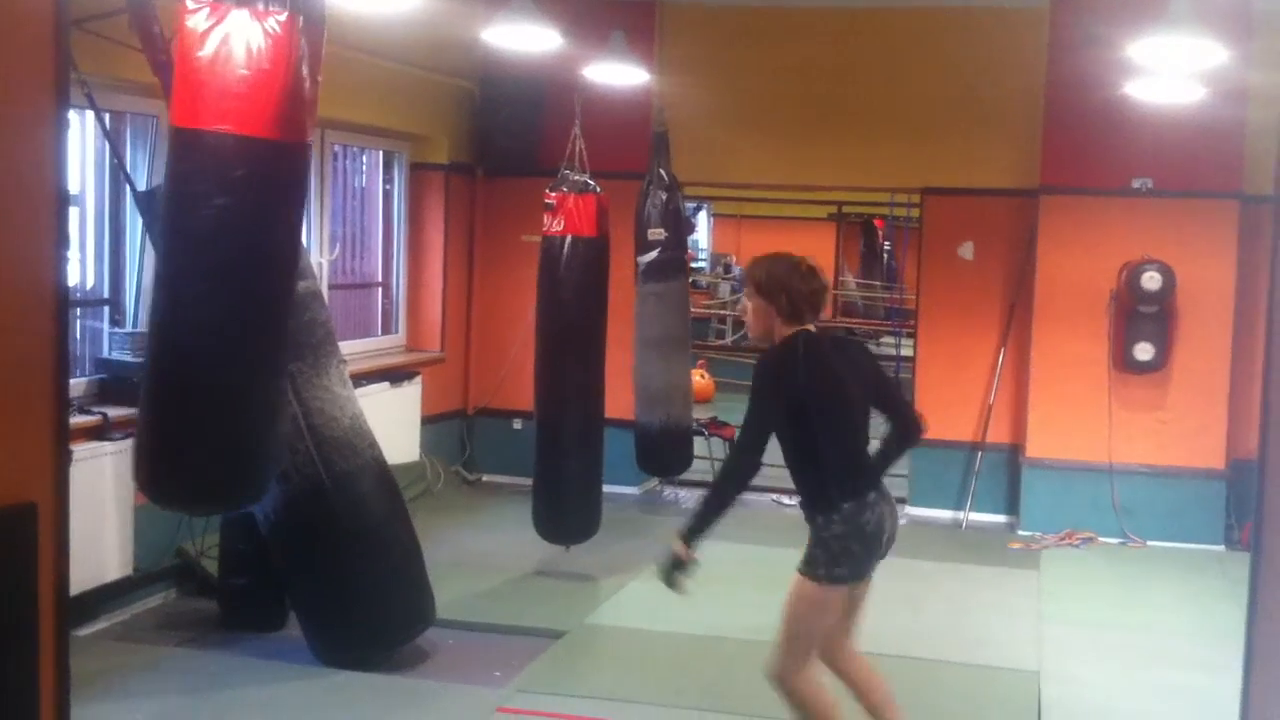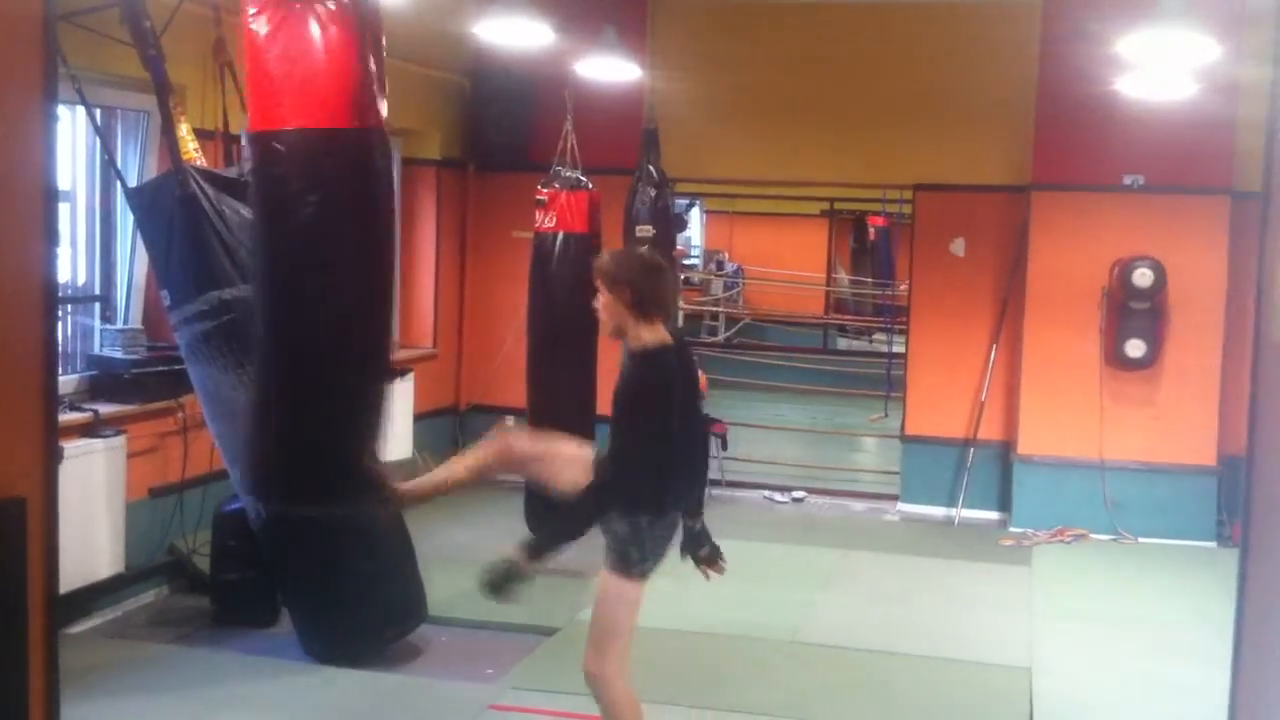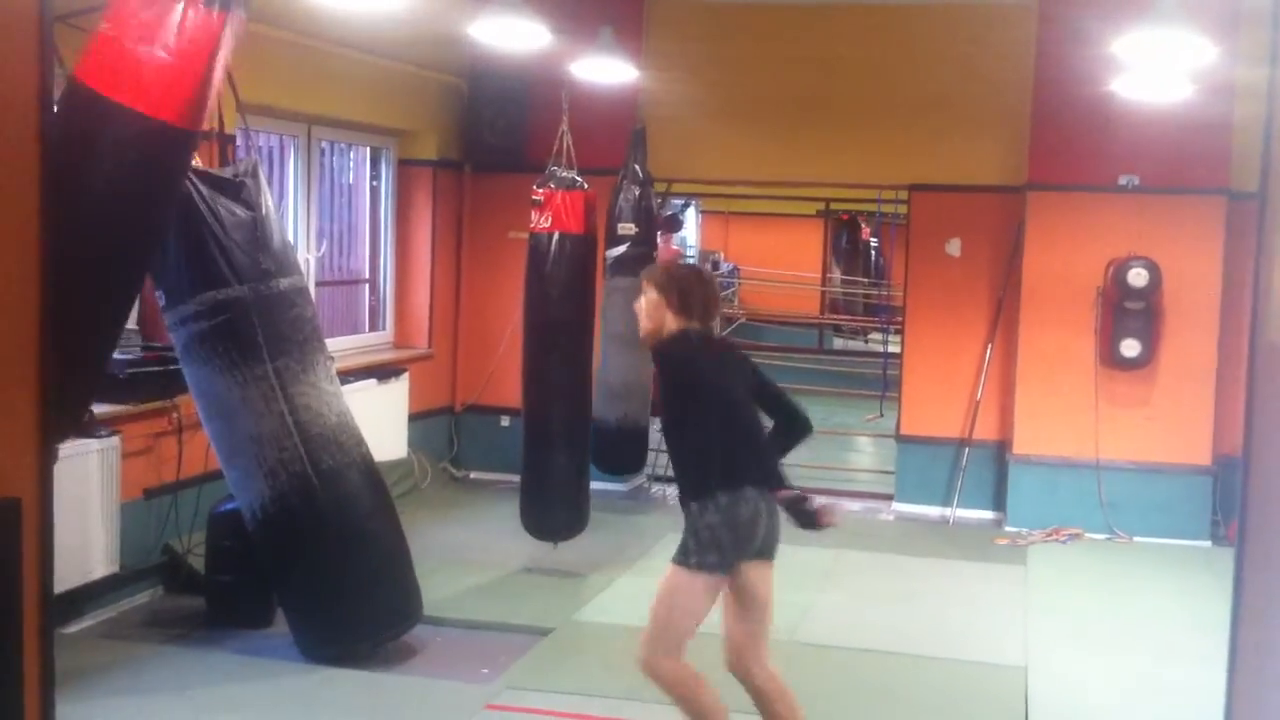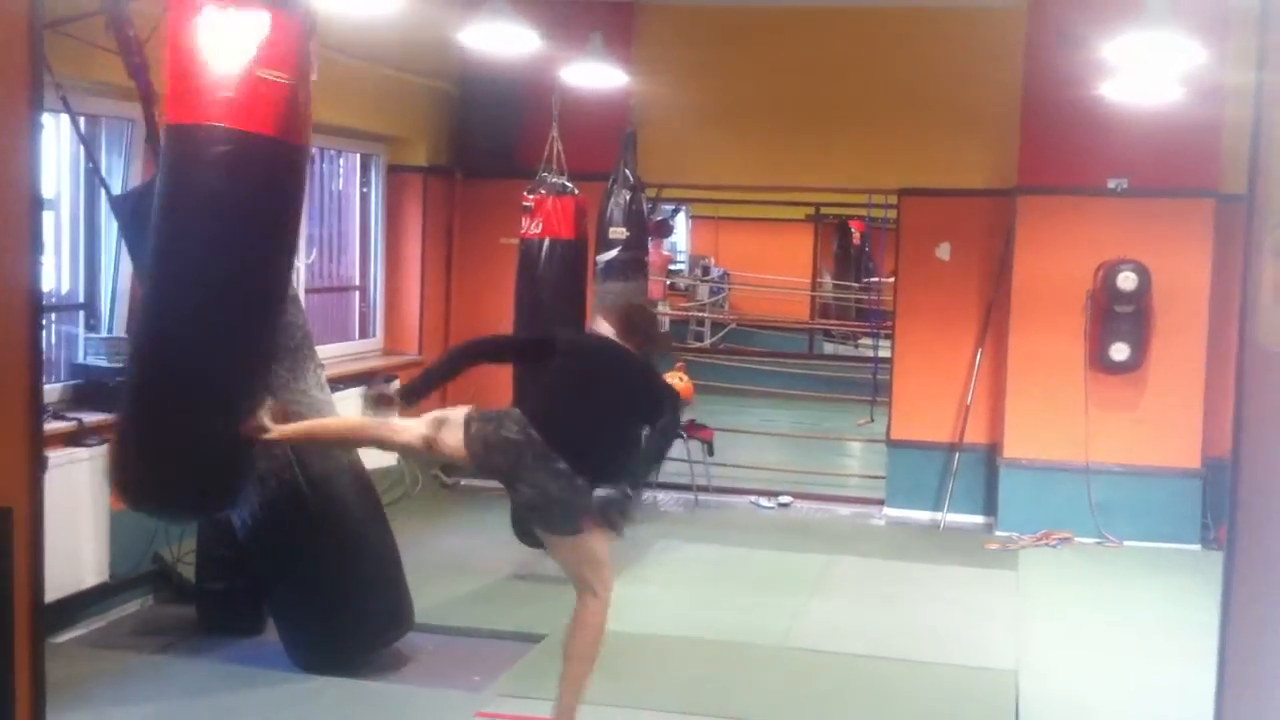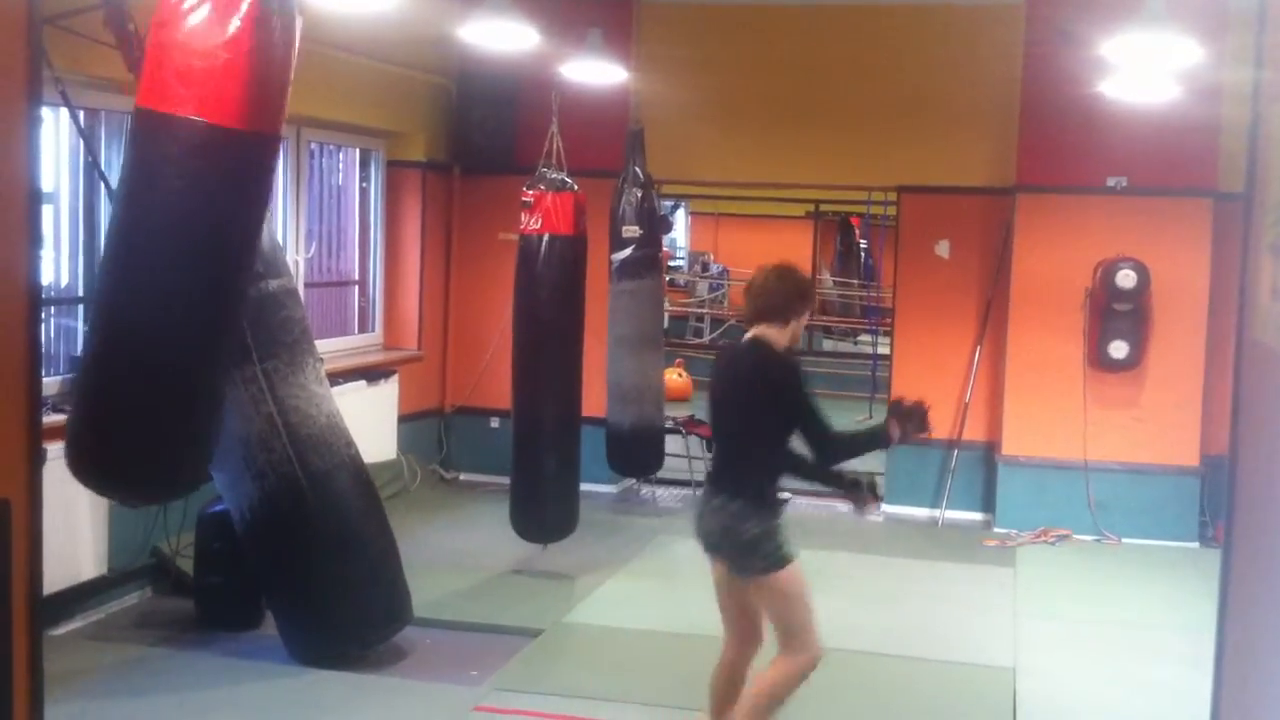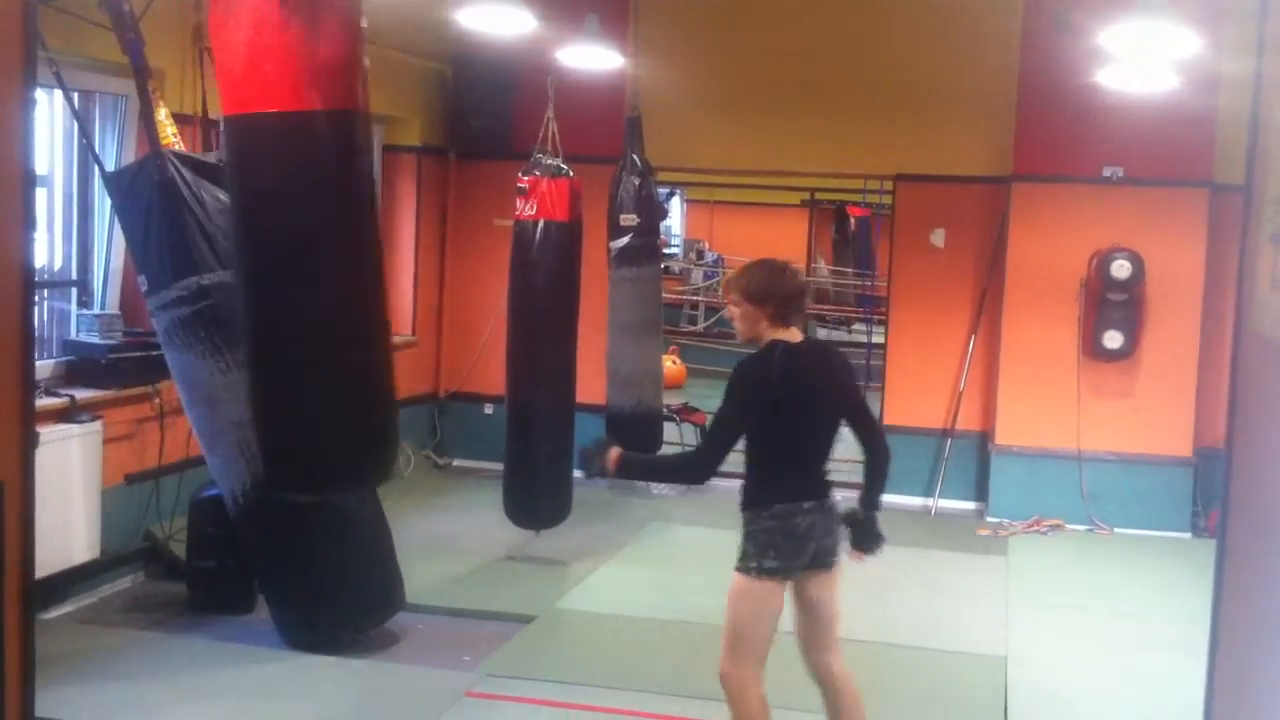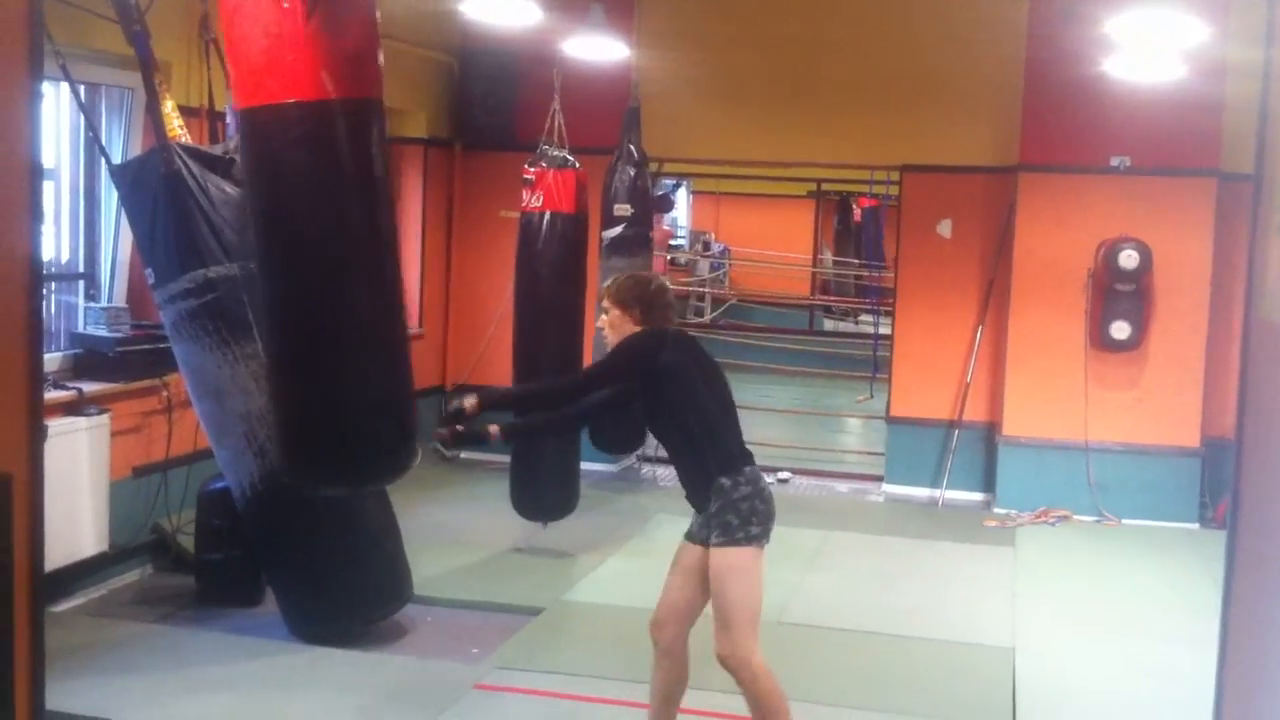
dt=0.7s
person 1, frame 1
left shoulder: (779, 365)
right shoulder: (849, 351)
left elbow: (743, 463)
right elbow: (909, 425)
left wrist: (687, 541)
left hip: (841, 525)
right hip: (873, 512)
left knee: (790, 670)
right knee: (833, 648)
person 1, frame 2
left shoulder: (646, 376)
right shoulder: (674, 358)
left elbow: (610, 485)
right elbow: (696, 445)
left wrist: (530, 556)
right wrist: (695, 525)
left hip: (641, 524)
right hip: (631, 495)
left knee: (604, 668)
right knee: (510, 442)
right ankle: (412, 489)
person 1, frame 3
left shoulder: (675, 354)
right shoulder: (727, 355)
left elbow: (737, 420)
right elbow: (797, 423)
left wrist: (784, 491)
left hip: (716, 519)
right hip: (756, 511)
left knee: (660, 659)
right knee: (749, 663)
person 1, frame 4
left shoulder: (577, 345)
right shoulder: (659, 394)
left elbow: (484, 349)
right elbow: (660, 438)
left wrist: (409, 392)
right wrist: (626, 491)
left hip: (507, 433)
right hip: (554, 486)
left knee: (388, 429)
right knee: (596, 593)
left ankle: (275, 431)
person 1, frame 5
left shoulder: (734, 359)
right shoulder: (777, 366)
right elbow: (825, 450)
left wrist: (839, 482)
right wrist: (893, 431)
left hip: (718, 511)
right hip: (747, 520)
left knee: (741, 643)
right knee: (802, 652)
person 1, frame 6
left shoulder: (757, 372)
right shoulder: (831, 362)
left elbow: (699, 467)
right elbow: (877, 446)
left wrist: (617, 461)
right wrist: (867, 512)
left hip: (773, 526)
right hip: (819, 519)
left knee: (737, 670)
right knee: (825, 657)
person 1, frame 7
left shoulder: (657, 347)
right shoulder: (647, 373)
left elbow: (568, 393)
right elbow: (577, 414)
left wrist: (480, 403)
right wrist: (496, 432)
left hip: (736, 498)
right hip: (713, 505)
left knee: (735, 650)
right knee: (666, 630)
